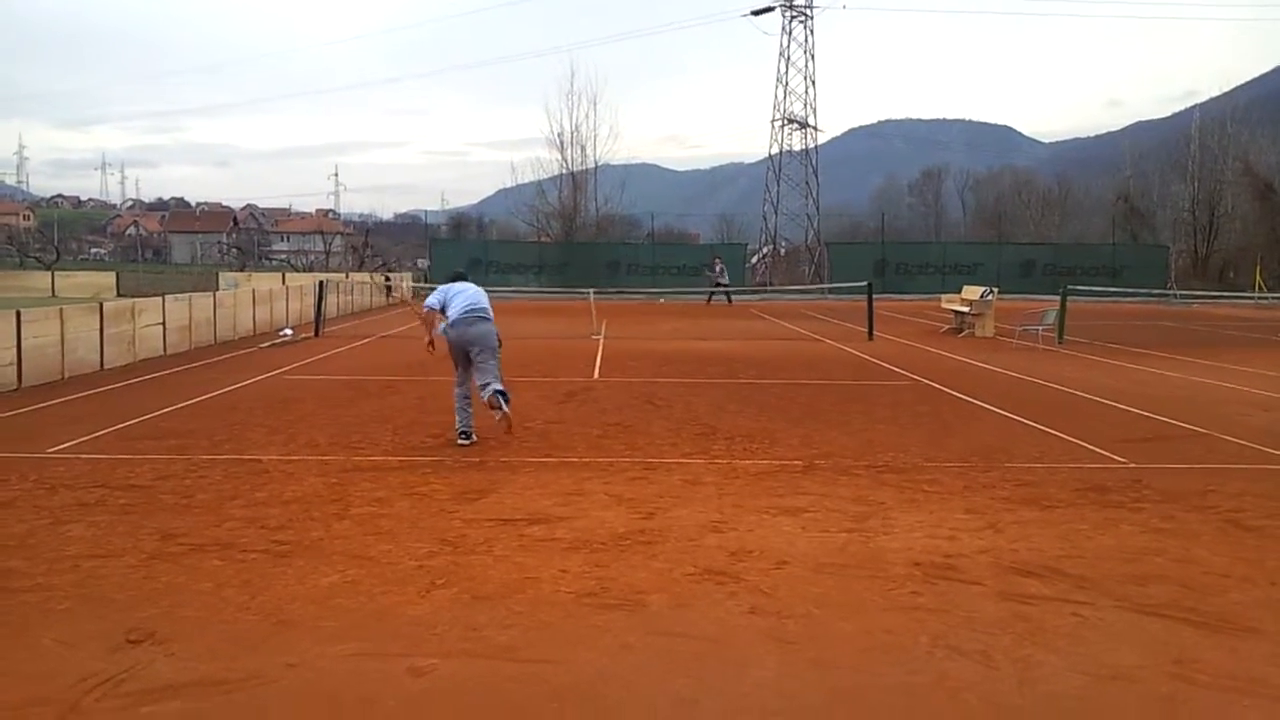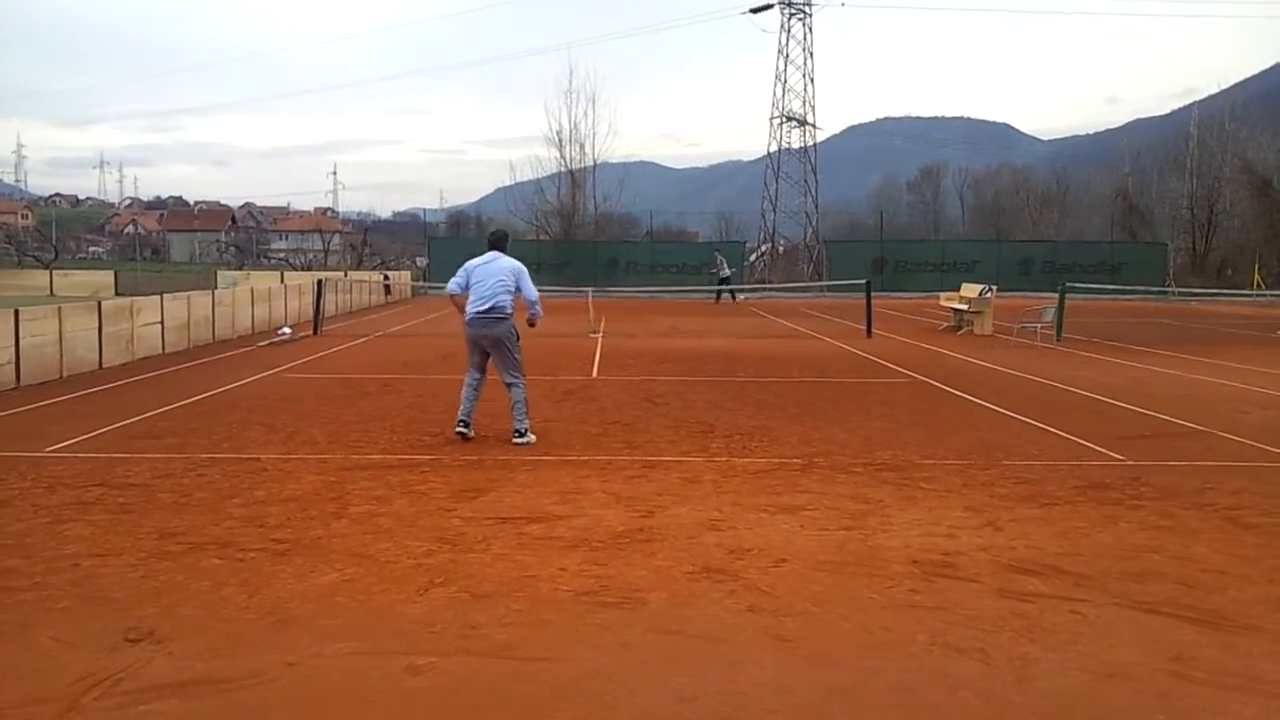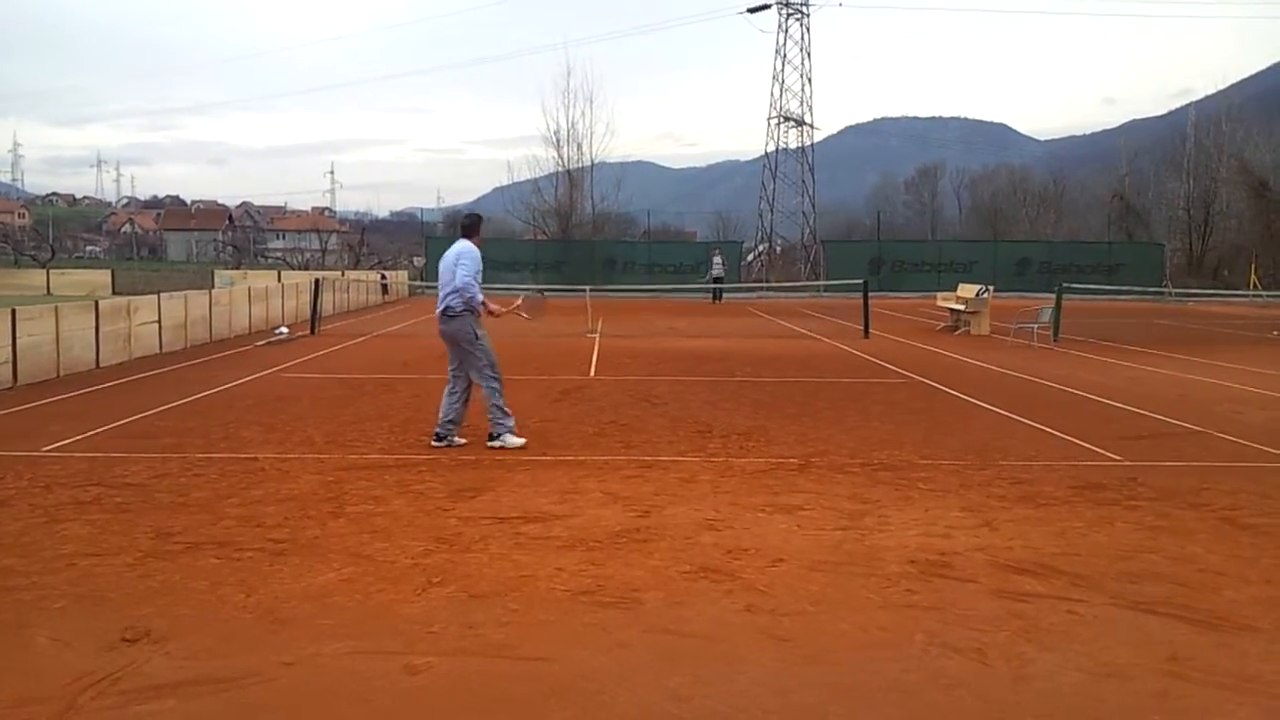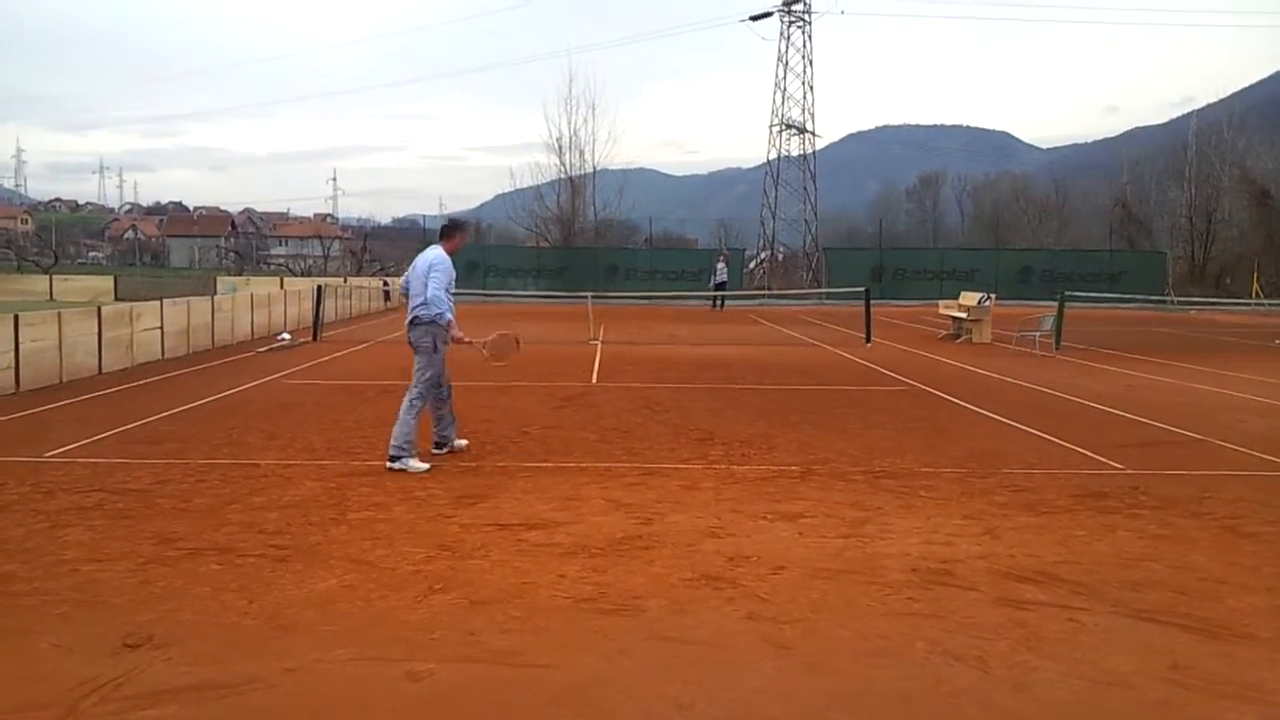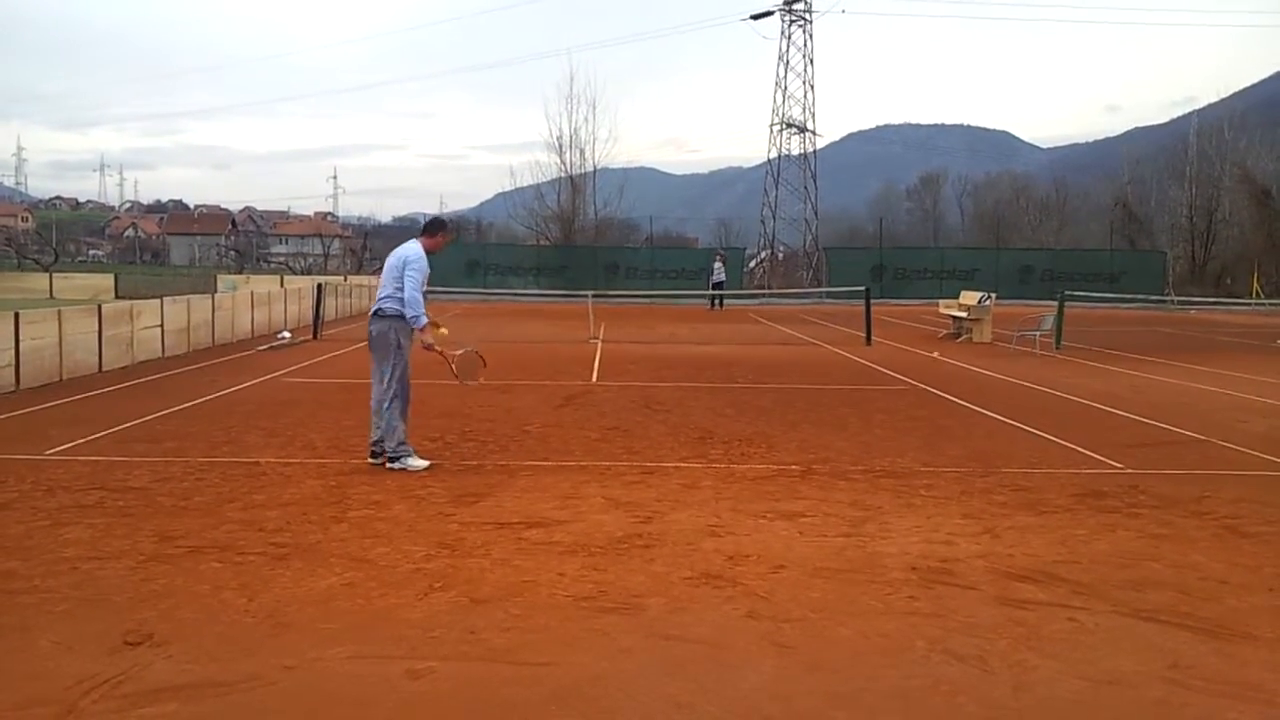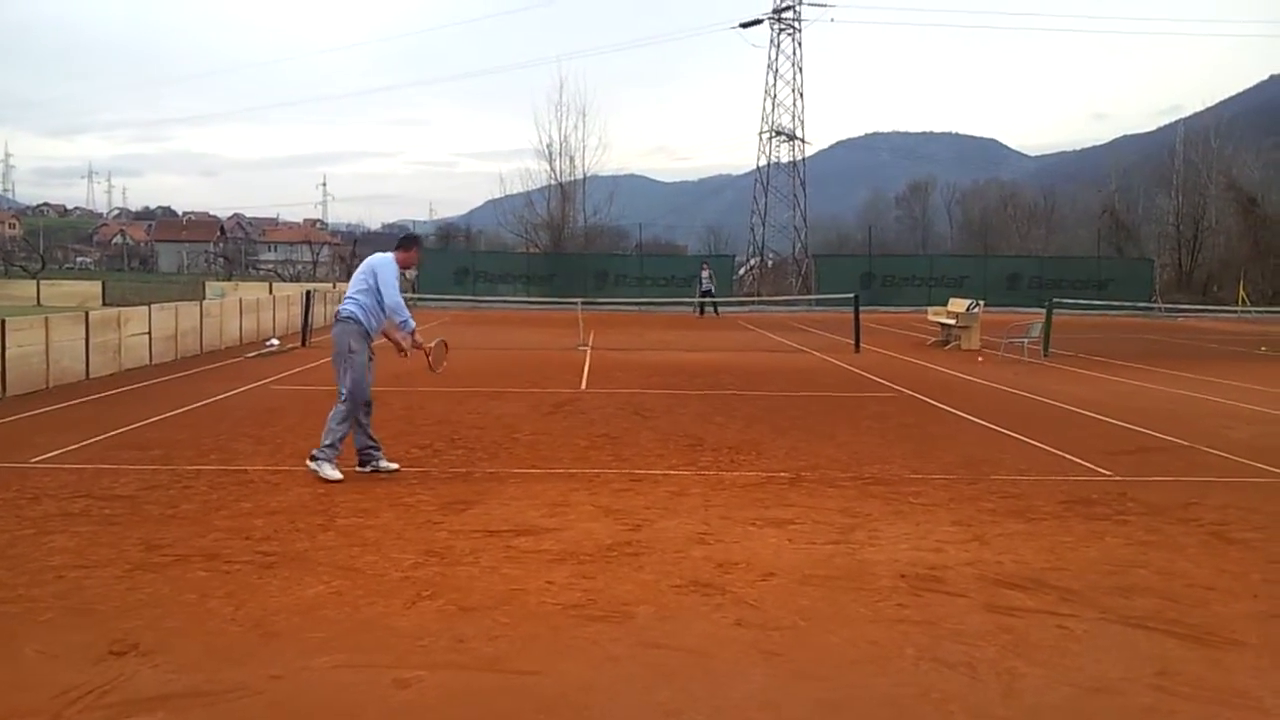
dt=0.5s
person 1, frame 1
left shoulder: (443, 290)
right shoulder: (479, 292)
left elbow: (429, 307)
left wrist: (429, 335)
right wrist: (444, 324)
left hip: (455, 330)
right hip: (482, 328)
left knee: (462, 380)
right knee: (490, 380)
left ankle: (464, 431)
right ankle: (496, 396)
person 1, frame 2
left shoulder: (471, 265)
right shoulder: (516, 265)
left elbow: (453, 289)
right elbow: (532, 297)
left wrist: (465, 314)
right wrist: (534, 318)
left hip: (474, 326)
right hip: (500, 325)
left knee: (474, 374)
right knee: (514, 379)
left ankle: (464, 421)
right ankle: (520, 430)
person 1, frame 3
left shoulder: (450, 252)
right shoulder: (470, 250)
right elbow: (465, 283)
left wrist: (482, 305)
right wrist: (487, 304)
left hip: (448, 321)
right hip: (463, 320)
left knee: (458, 379)
right knee: (490, 375)
left ankle: (444, 433)
right ankle: (500, 432)
person 1, frame 4
left shoulder: (424, 256)
right shoulder: (441, 260)
left elbow: (404, 287)
right elbow: (435, 297)
right wrist: (452, 326)
left hip: (418, 327)
right hip: (430, 329)
left knee: (441, 388)
right knee: (420, 392)
left ankle: (445, 439)
right ankle: (399, 453)
person 1, frame 5
left shoulder: (405, 250)
right shoulder: (417, 255)
right elbow: (411, 296)
left wrist: (423, 321)
right wrist: (423, 330)
left hip: (382, 322)
right hip: (392, 325)
left knee: (385, 390)
right knee: (395, 391)
left ankle: (380, 448)
right ankle: (398, 454)
person 1, frame 6
left shoulder: (385, 266)
right shoulder: (385, 262)
right elbow: (394, 302)
left wrist: (396, 338)
right wrist: (412, 332)
left hip: (361, 335)
right hip: (350, 330)
left knee: (362, 398)
right knee: (351, 396)
left ankle: (369, 456)
right ankle: (323, 456)
